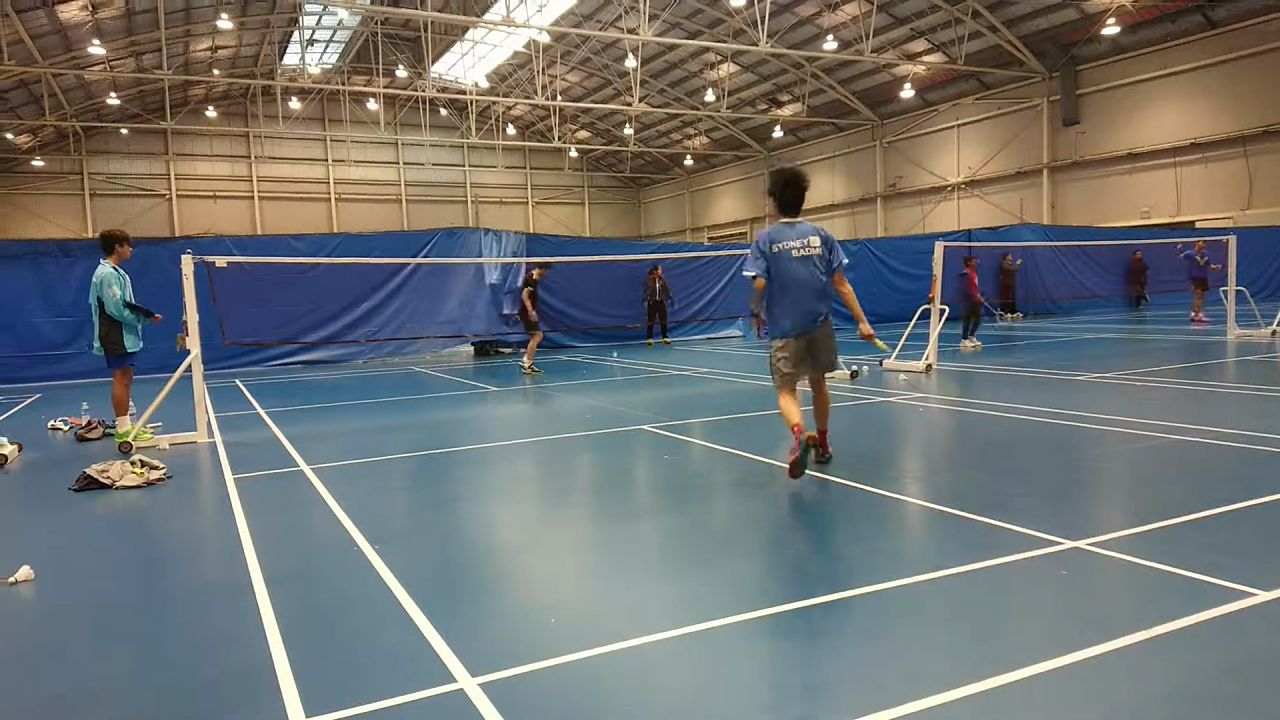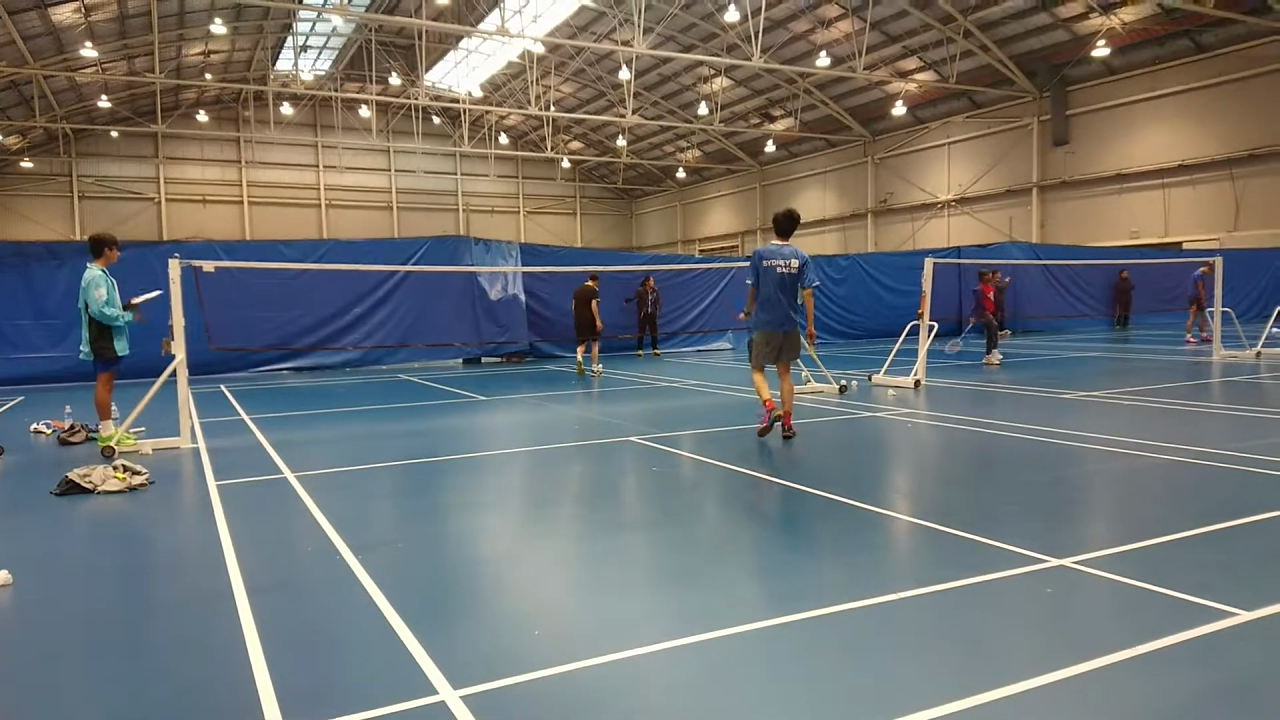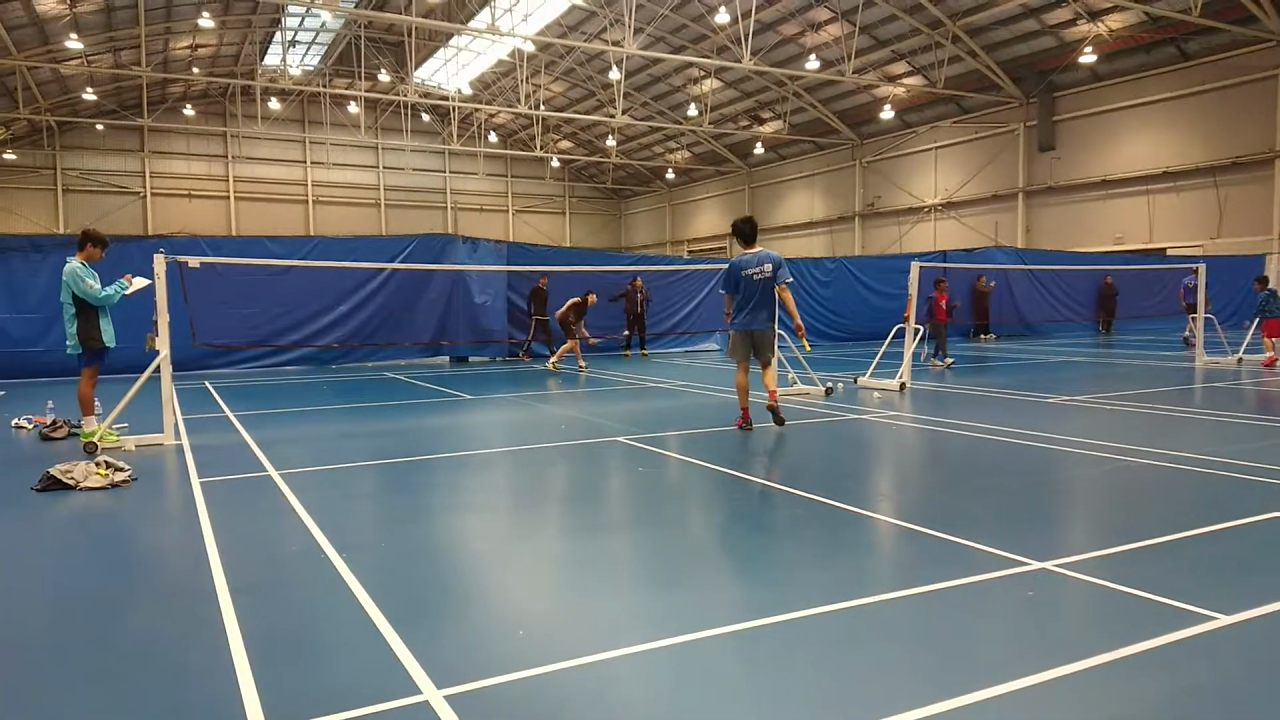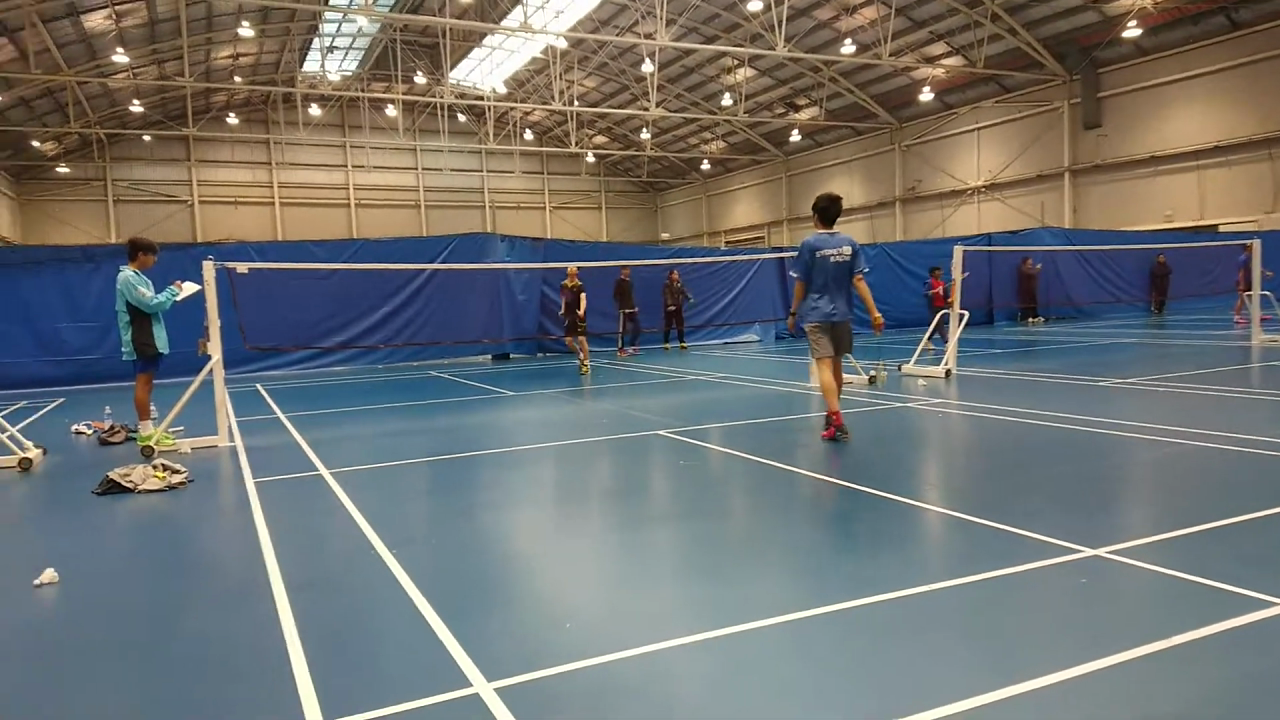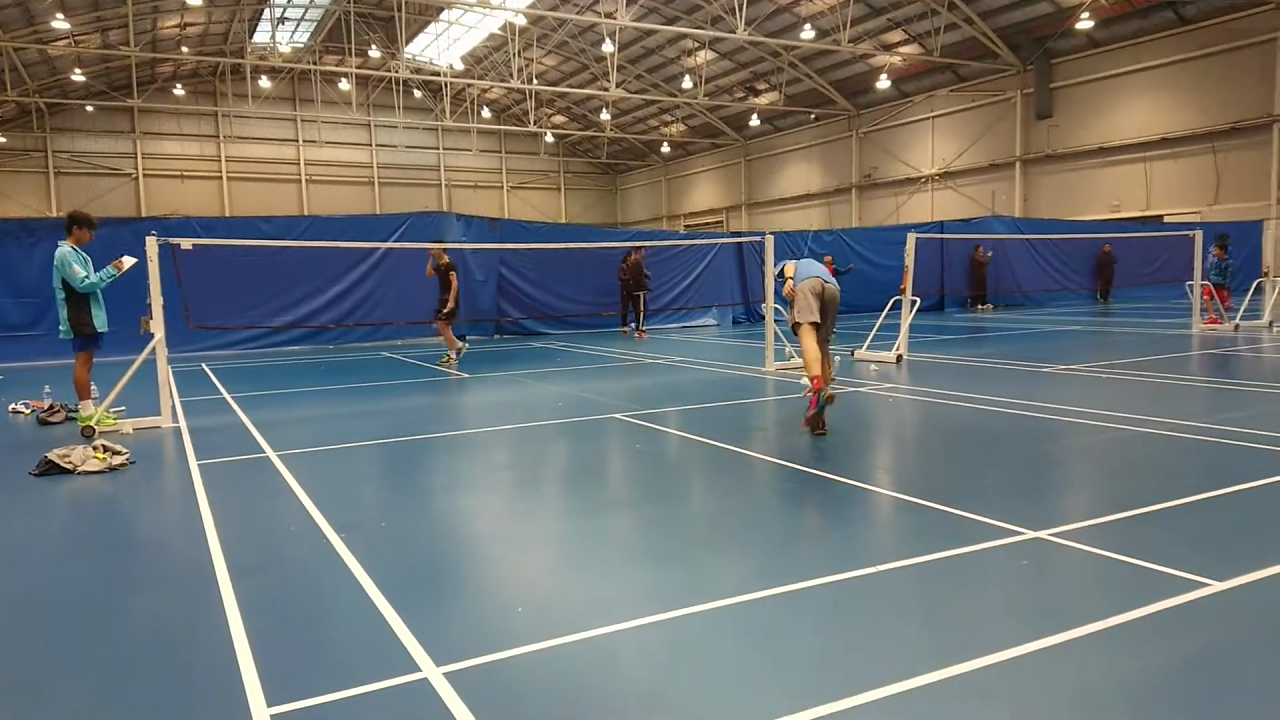
dt=1s
person 1, frame 1
left shoulder: (765, 238)
right shoulder: (821, 235)
left elbow: (760, 284)
right elbow: (840, 283)
left wrist: (757, 310)
right wrist: (861, 322)
left hip: (785, 327)
right hip: (819, 323)
left knee: (786, 392)
right knee: (818, 384)
left ankle: (800, 435)
right ankle: (822, 446)
person 1, frame 2
left shoulder: (760, 254)
right shoulder: (801, 257)
left elbow: (753, 290)
right elbow: (807, 294)
left wrist: (747, 312)
right wrist: (810, 325)
left hip: (764, 323)
right hip: (790, 323)
left knee: (758, 370)
right knee: (785, 372)
left ankle: (771, 409)
right ankle: (787, 422)
person 1, frame 3
left shoulder: (735, 264)
right shoulder: (775, 259)
left elbow: (729, 296)
right elbow: (783, 290)
left wrist: (728, 312)
right wrist: (796, 318)
left hip: (741, 324)
right hip: (765, 323)
left knee: (742, 368)
right knee: (767, 365)
left ankle: (745, 416)
right ankle: (773, 399)
person 1, frame 4
left shoulder: (809, 244)
right shoulder: (850, 244)
left elbow: (801, 283)
right elbow: (858, 281)
left wrist: (793, 312)
right wrist: (874, 312)
left hip: (818, 316)
right hip: (842, 315)
left knee: (825, 367)
right knee: (837, 365)
left ankle: (837, 423)
right ankle: (832, 415)
person 1, frame 5
left shoulder: (785, 266)
left elbow: (790, 264)
left wrist: (789, 279)
left hip: (806, 283)
right hip: (832, 287)
left knee: (807, 334)
right knee: (822, 353)
left ankle: (818, 387)
right ankle: (819, 418)
person 2, frame 1
left shoulder: (115, 272)
right shoulder: (107, 274)
right elbow: (116, 309)
left wrist: (141, 312)
right wrist: (144, 317)
left hip: (124, 335)
right hip: (116, 337)
left knee: (126, 379)
right knee: (121, 380)
left ankle: (126, 424)
right ankle: (122, 429)
person 2, frame 2
left shoulder: (100, 275)
right shoulder: (96, 276)
right elbow: (99, 310)
left wrist: (128, 306)
right wrist: (128, 317)
left hip: (110, 339)
right hip: (104, 341)
left knee: (107, 383)
right knee: (104, 383)
left ankle: (108, 429)
right ankle: (106, 433)
person 2, frame 3
left shoulder: (82, 269)
right shoulder: (75, 269)
left elbow: (95, 298)
right elbow: (98, 297)
left wrist: (119, 289)
right wrist: (122, 284)
left hip: (95, 332)
right hip: (87, 334)
left knee: (91, 379)
right knee: (88, 379)
left ankle: (91, 425)
right ankle: (89, 429)
person 2, frame 4
left shoulder: (136, 277)
right shoulder: (128, 278)
left elbow: (149, 304)
right elbow: (151, 304)
left wrist: (171, 295)
right wrist: (173, 290)
left hip: (149, 338)
right hip: (142, 340)
left knee: (146, 384)
right knee: (143, 384)
left ankle: (148, 429)
right ankle: (146, 433)
person 2, frame 5
left shoulder: (75, 253)
right shoulder: (66, 254)
right elbow: (82, 284)
left wrist: (109, 273)
right wrist: (111, 272)
left hip: (88, 316)
right hip: (80, 318)
left knee: (86, 363)
right knee: (83, 362)
left ankle: (88, 408)
right ankle: (86, 412)
